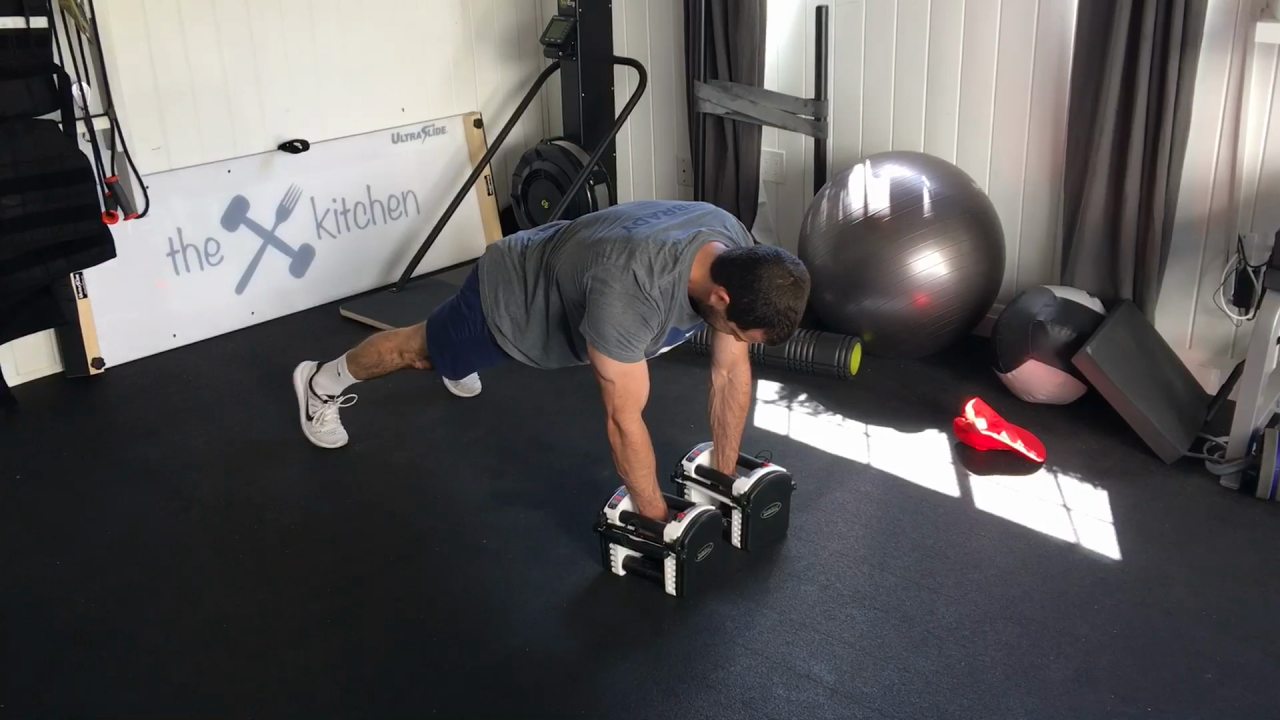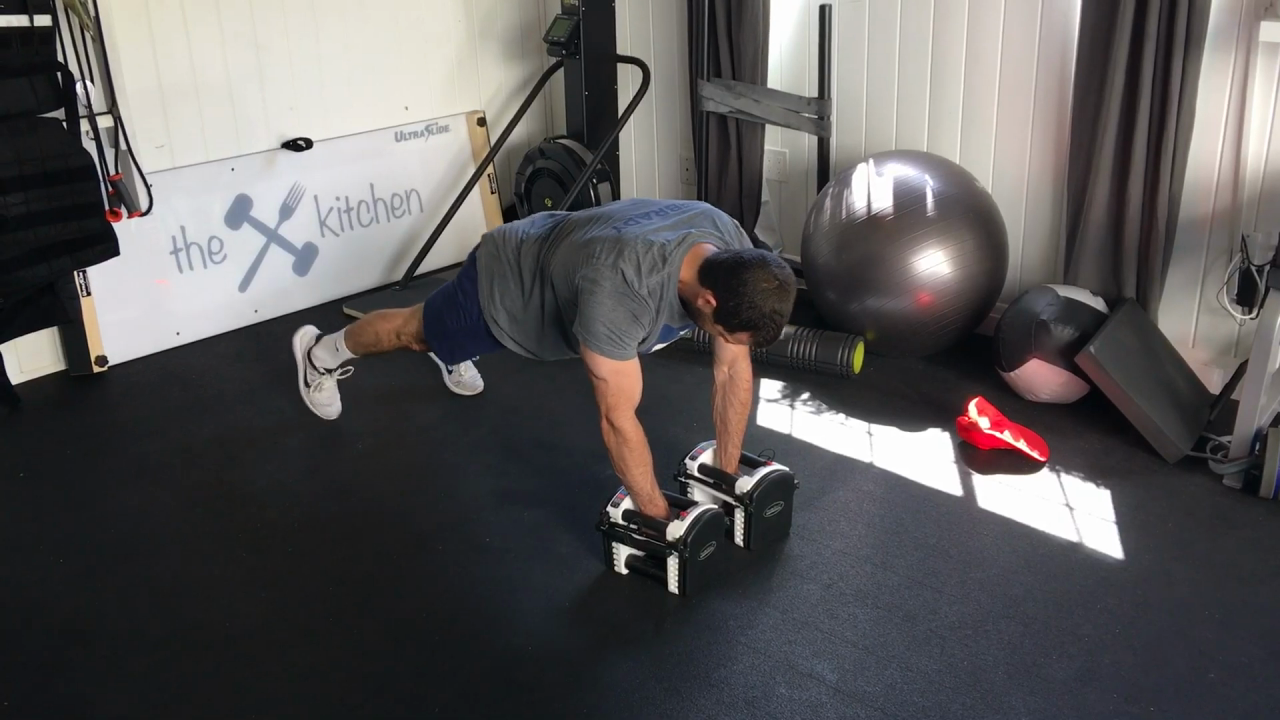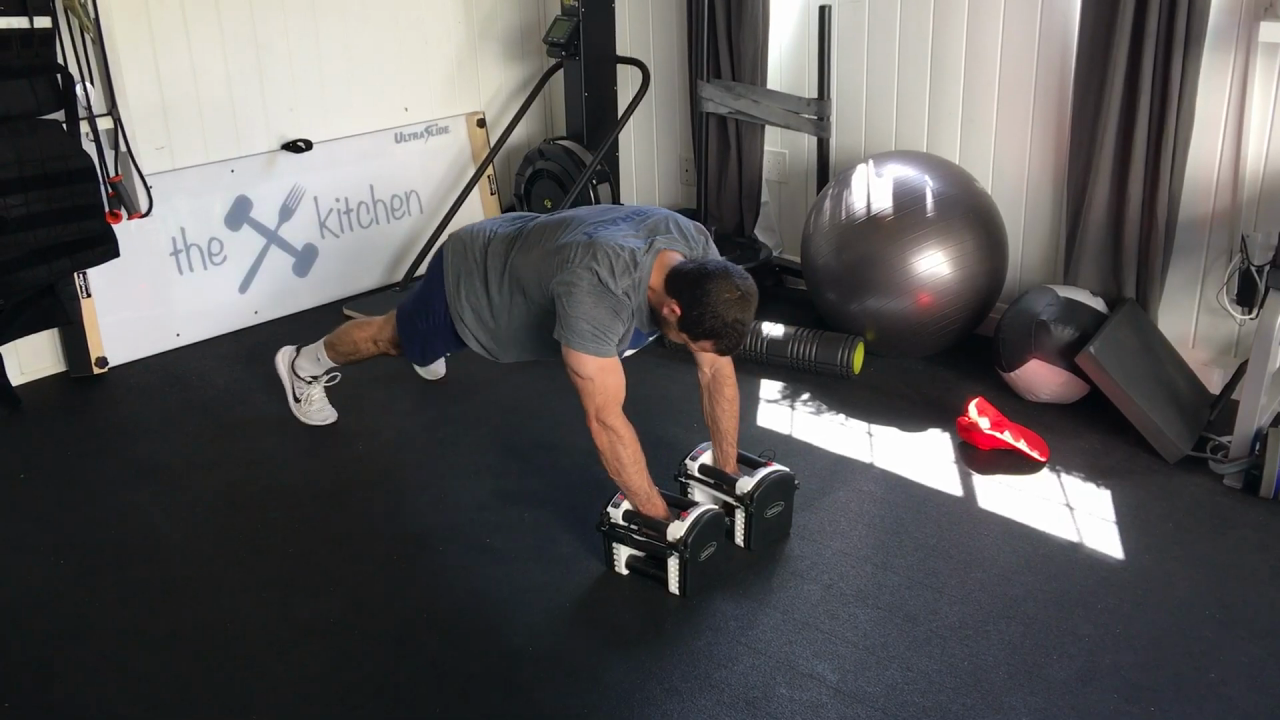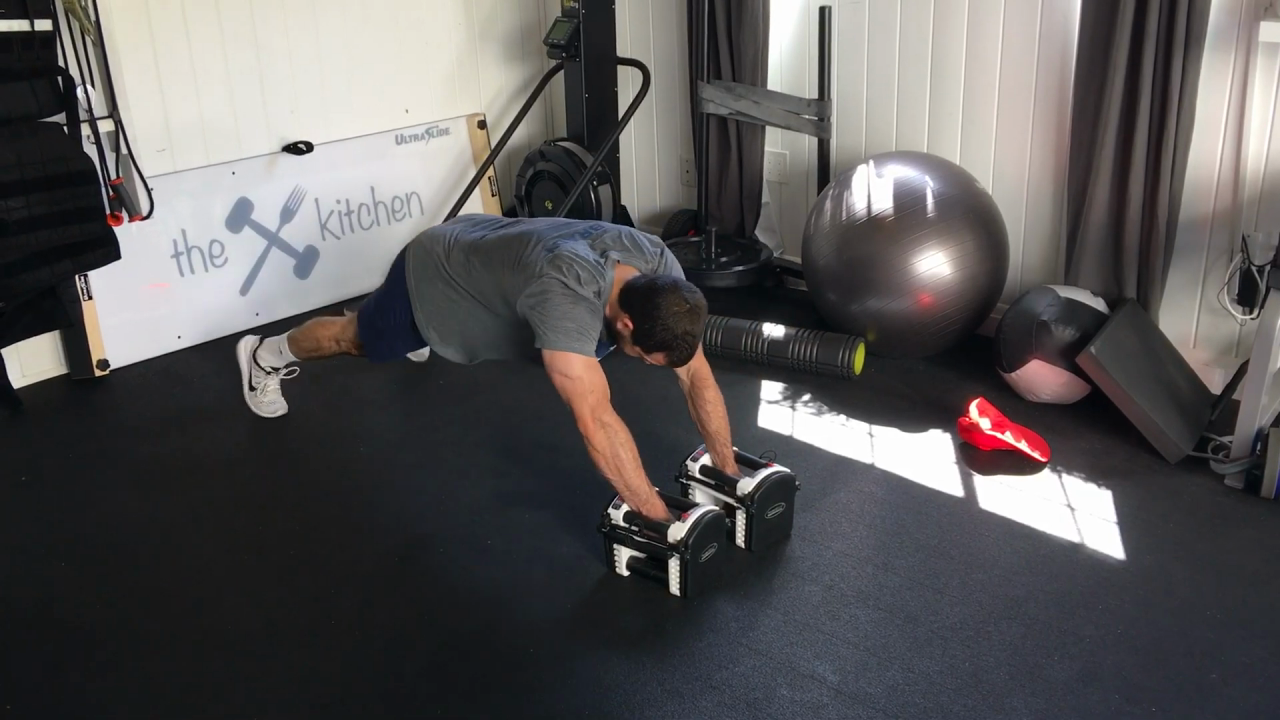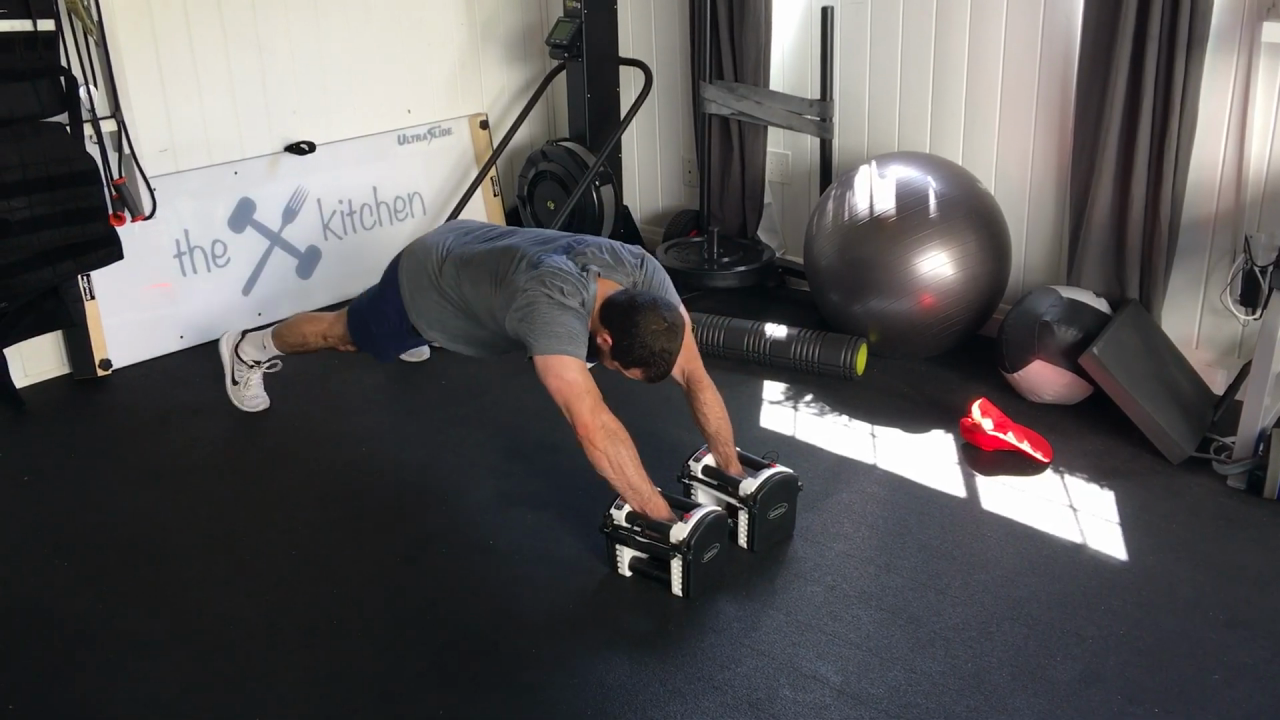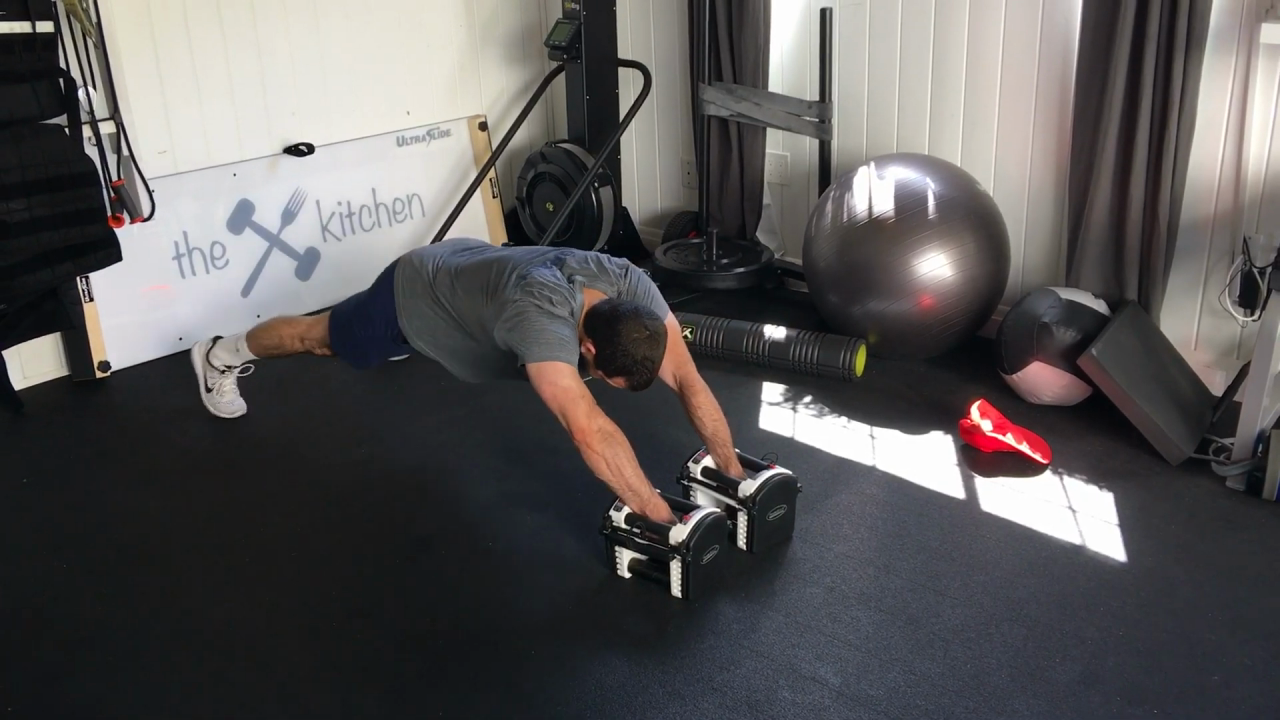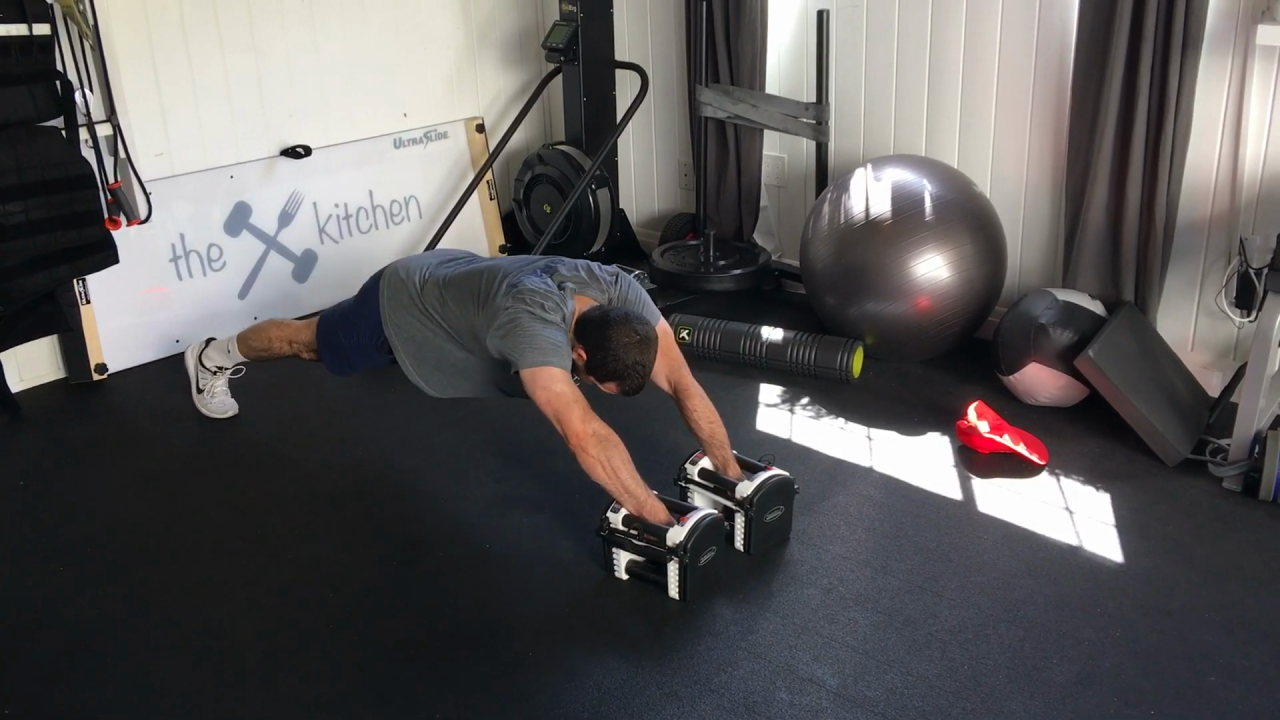
dt=0.5s
person 1, frame 1
left shoulder: (739, 255)
right shoulder: (630, 287)
left elbow: (731, 373)
right elbow: (624, 420)
left wrist: (724, 480)
right wrist: (657, 522)
left hip: (556, 277)
right hip: (510, 295)
right knee: (421, 349)
left ankle: (453, 366)
right ankle: (323, 382)
person 1, frame 2
left shoulder: (733, 250)
right shoulder: (620, 287)
left elbow: (733, 371)
right elbow: (618, 419)
left wrist: (728, 477)
right wrist: (660, 520)
left hip: (552, 260)
right hip: (506, 278)
right knee: (418, 329)
left ankle: (451, 356)
right ankle: (324, 352)
person 1, frame 3
left shoulder: (698, 250)
right shoulder: (597, 290)
left elbow: (716, 371)
right elbow: (605, 420)
left wrist: (729, 476)
right wrist: (661, 521)
left hip: (518, 251)
right hip: (472, 275)
right knee: (394, 337)
left ankle: (427, 348)
right ankle: (305, 365)
person 1, frame 4
left shoulder: (659, 265)
right shoulder: (567, 298)
left elbow: (697, 375)
right elbow: (596, 422)
left wrist: (730, 474)
right wrist: (660, 519)
left hip: (481, 243)
right hip: (435, 270)
right knee: (357, 336)
left ankle: (414, 335)
right ankle: (266, 357)
person 1, frame 5
left shoulder: (645, 275)
right shoulder: (554, 307)
left elbow: (695, 377)
right elbow: (593, 427)
left wrist: (734, 473)
right wrist: (663, 519)
left hip: (474, 251)
right hip: (425, 277)
right knee: (344, 332)
left ankle: (408, 336)
right ankle: (250, 349)
person 1, frame 6
left shoulder: (632, 286)
right shoulder: (542, 317)
left elbow: (688, 381)
right elbow: (589, 432)
left wrist: (734, 474)
right wrist: (664, 520)
left hip: (466, 266)
right hip: (417, 289)
right knee: (322, 336)
left ankle: (394, 343)
right ankle: (221, 355)
person 1, frame 7
left shoulder: (622, 292)
right shoulder: (533, 324)
left elbow: (683, 385)
right elbow: (584, 436)
left wrist: (733, 475)
right wrist: (662, 523)
left hip: (453, 275)
right hip: (403, 300)
right knee: (308, 340)
right ankle: (215, 356)
